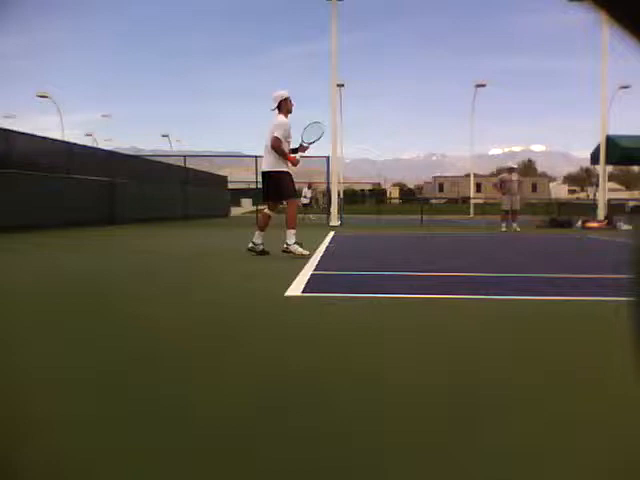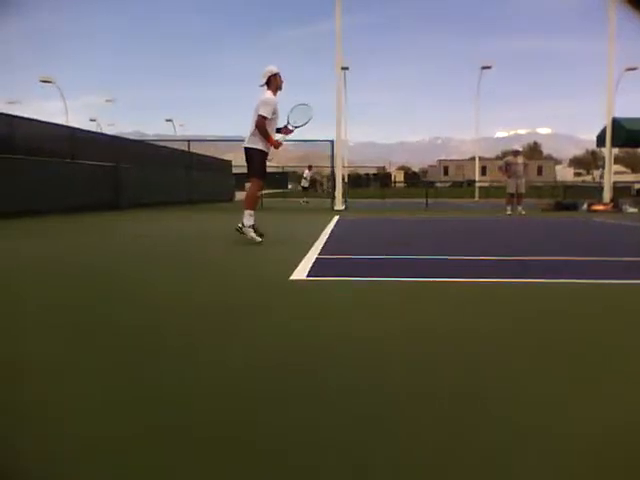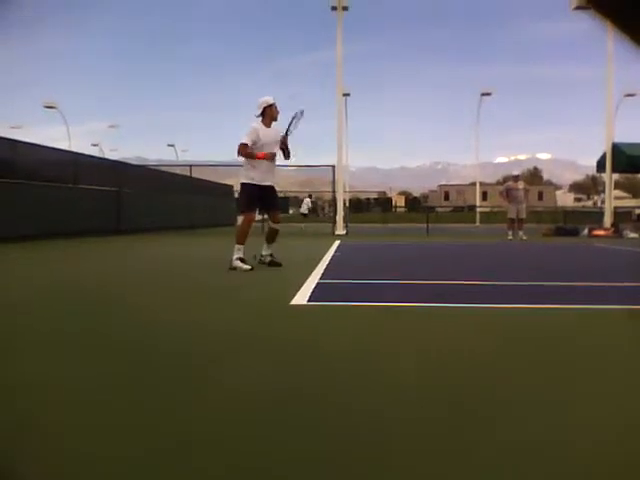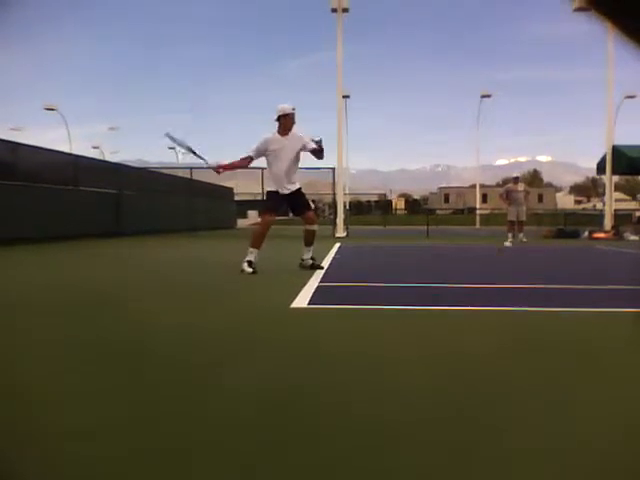
dt=0.5s
person 1, frame 1
left shoulder: (279, 122)
right shoulder: (283, 122)
right elbow: (275, 144)
left wrist: (297, 150)
right wrist: (290, 158)
left hip: (269, 169)
right hip: (278, 169)
left knee: (271, 206)
right knee: (292, 203)
left ankle: (256, 243)
right ankle: (291, 243)
person 1, frame 2
left shoulder: (268, 99)
right shoulder: (270, 99)
right elbow: (259, 123)
left wrist: (280, 130)
right wrist: (272, 141)
left hip: (257, 147)
right hip: (256, 147)
left knee: (258, 186)
right knee: (256, 183)
left ankle: (248, 222)
right ankle: (247, 223)
person 1, frame 3
left shoulder: (277, 134)
right shoulder: (255, 129)
left elbow: (286, 155)
right elbow: (240, 151)
left wrist: (285, 146)
right wrist: (261, 155)
left hip: (268, 183)
right hip: (250, 182)
left knee: (276, 218)
right knee: (248, 218)
left ankle: (266, 255)
right ankle: (237, 258)
person 1, frame 4
left shoulder: (299, 138)
right shoulder: (267, 141)
left elbow: (319, 156)
right elbow: (247, 160)
left wrist: (319, 148)
right wrist: (226, 167)
left hip: (294, 188)
right hip: (275, 190)
left knee: (311, 219)
right knee: (266, 221)
left ankle: (307, 259)
right ankle: (249, 260)
